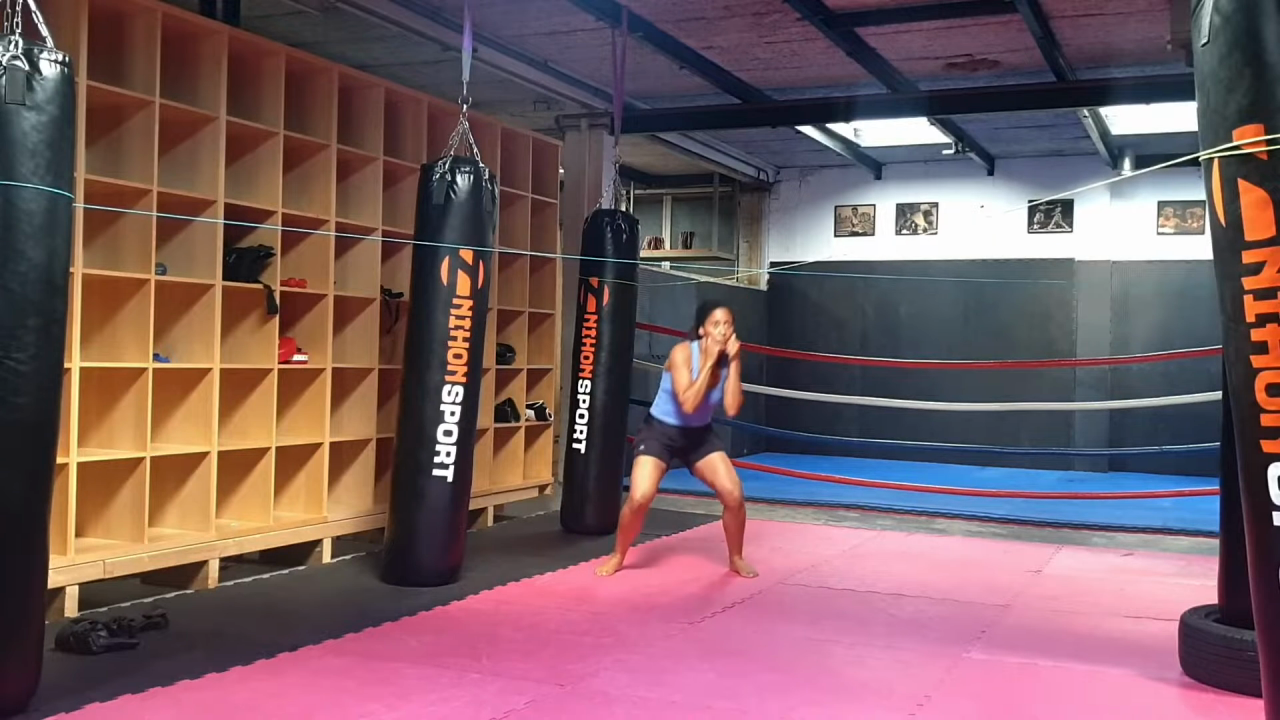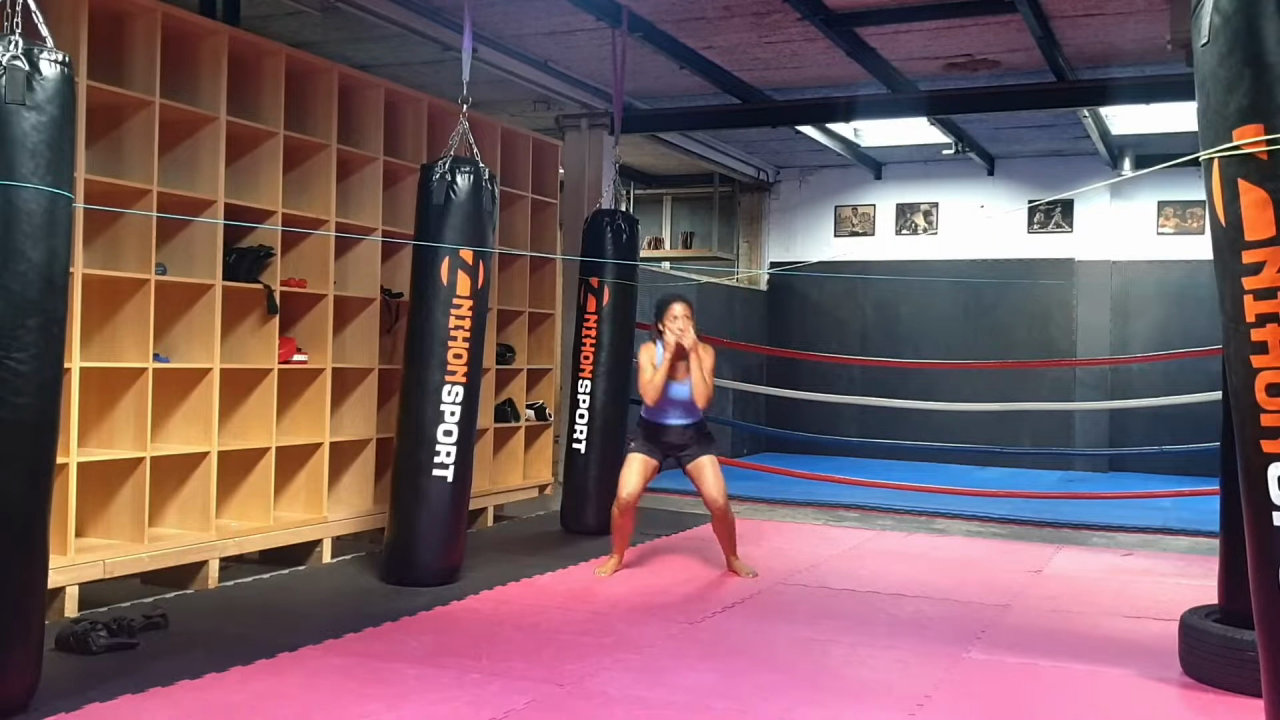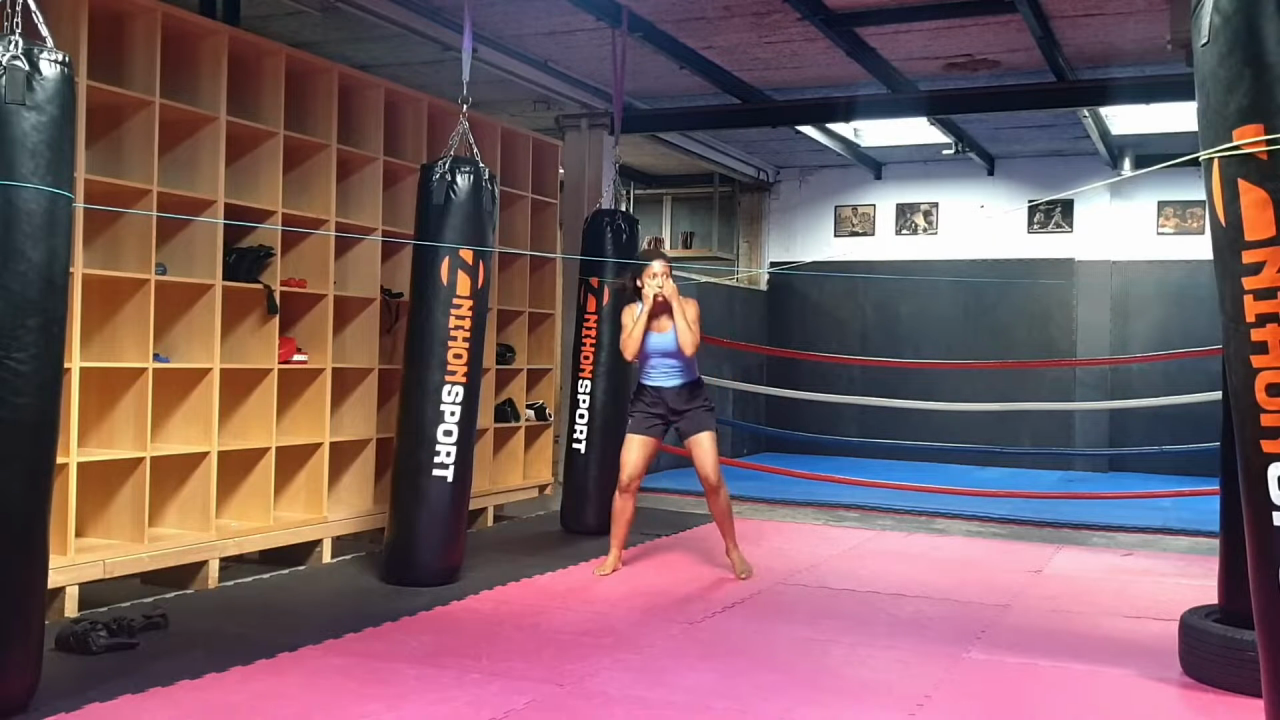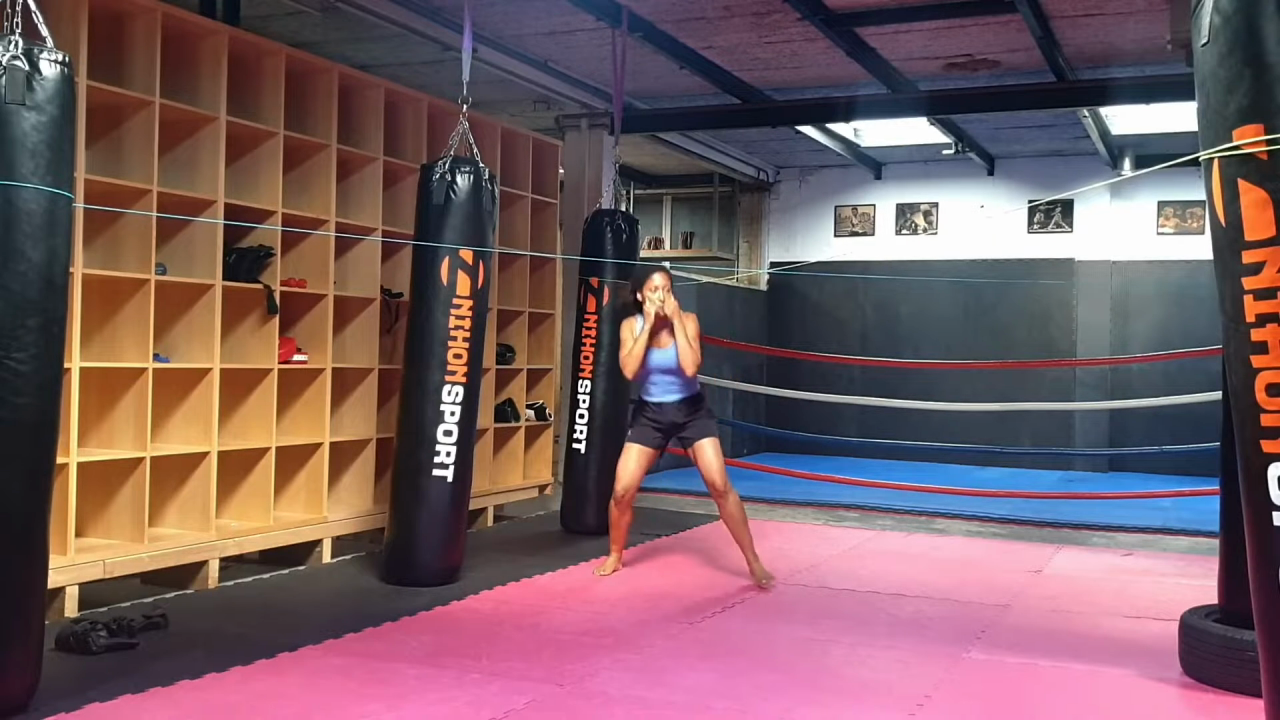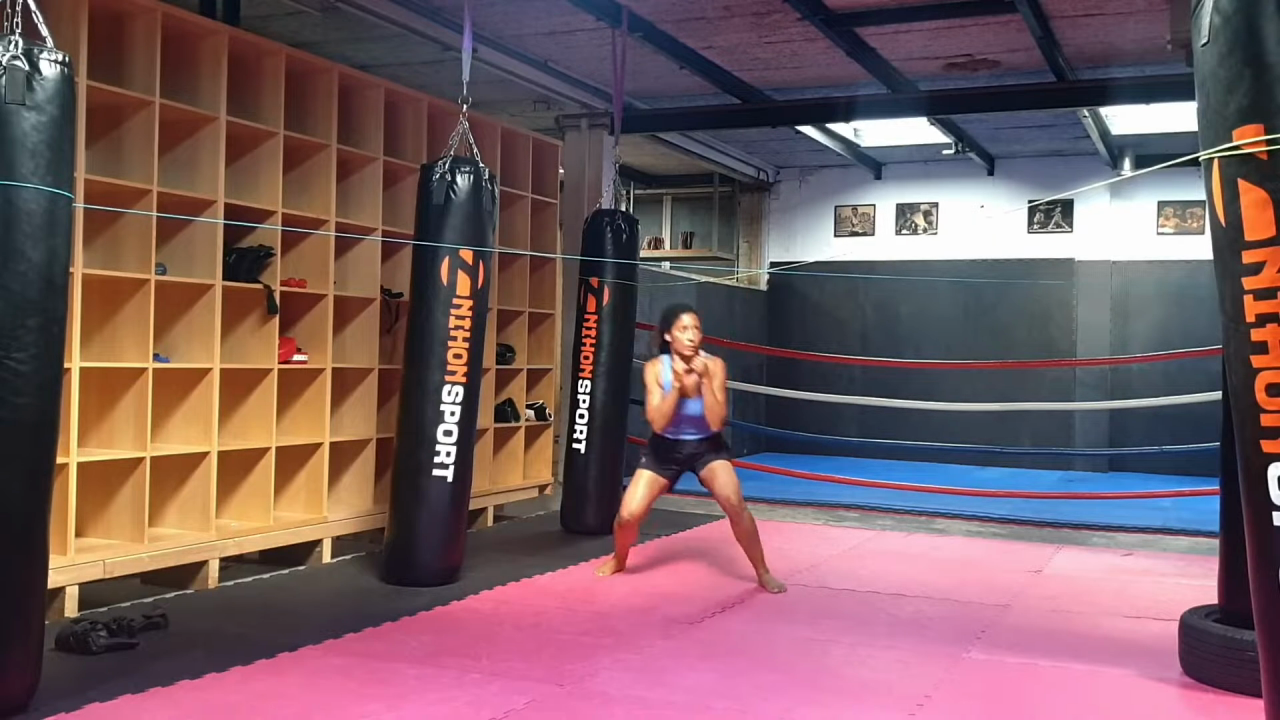
dt=0.2s
person 1, frame 1
left shoulder: (729, 360)
right shoulder: (682, 353)
left elbow: (733, 409)
right elbow: (689, 404)
left wrist: (734, 362)
right wrist: (711, 360)
left hip: (700, 437)
right hip: (660, 432)
left knee: (734, 495)
right knee: (639, 498)
left ankle: (736, 558)
right ankle: (617, 556)
person 1, frame 2
left shoulder: (703, 353)
right shoulder: (647, 352)
left elbow: (702, 401)
right elbow: (649, 398)
left wrist: (691, 353)
right wrist: (667, 355)
left hip: (692, 434)
right hip: (652, 432)
left knee: (718, 501)
right knee: (626, 497)
left ankle: (733, 560)
right ankle: (615, 558)
person 1, frame 3
left shoulder: (687, 305)
right shoulder: (631, 311)
left elbow: (689, 348)
right elbow: (629, 353)
left wrist: (674, 303)
right wrist: (647, 307)
left hip: (689, 398)
right hip: (649, 400)
left knee: (712, 479)
right knee: (627, 481)
left ankle: (733, 551)
right ankle: (614, 555)
person 1, frame 4
left shoulder: (687, 320)
right shoulder: (630, 327)
left elbow: (691, 368)
right elbow: (629, 370)
left wrist: (674, 324)
right wrist: (648, 325)
left hip: (691, 411)
right hip: (650, 414)
left knee: (720, 486)
right knee: (623, 490)
left ankle: (754, 563)
right ankle: (616, 556)
person 1, frame 5
left shoulder: (713, 365)
right shoulder: (655, 368)
left elbow: (716, 423)
right elbow: (657, 424)
left wrist: (703, 378)
right wrist: (678, 383)
left hip: (707, 446)
right hip: (666, 448)
left knee: (735, 503)
right knee: (629, 514)
left ankle: (763, 573)
right ankle: (618, 559)
